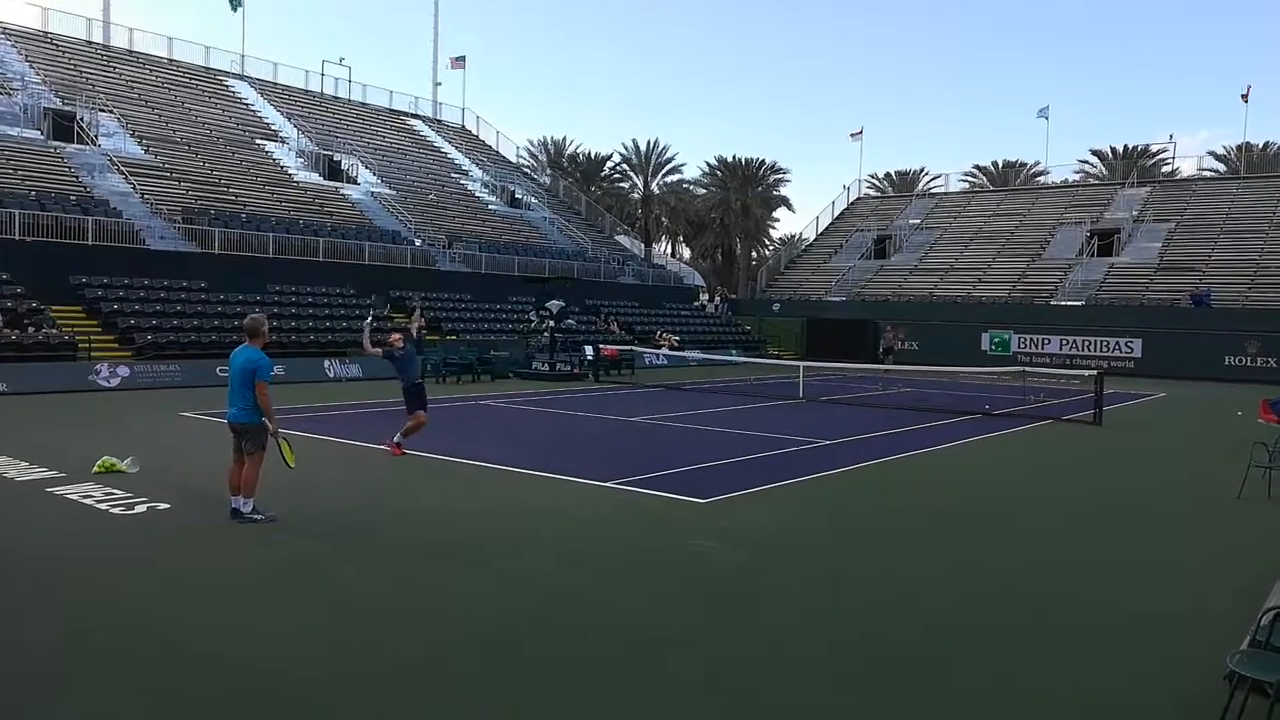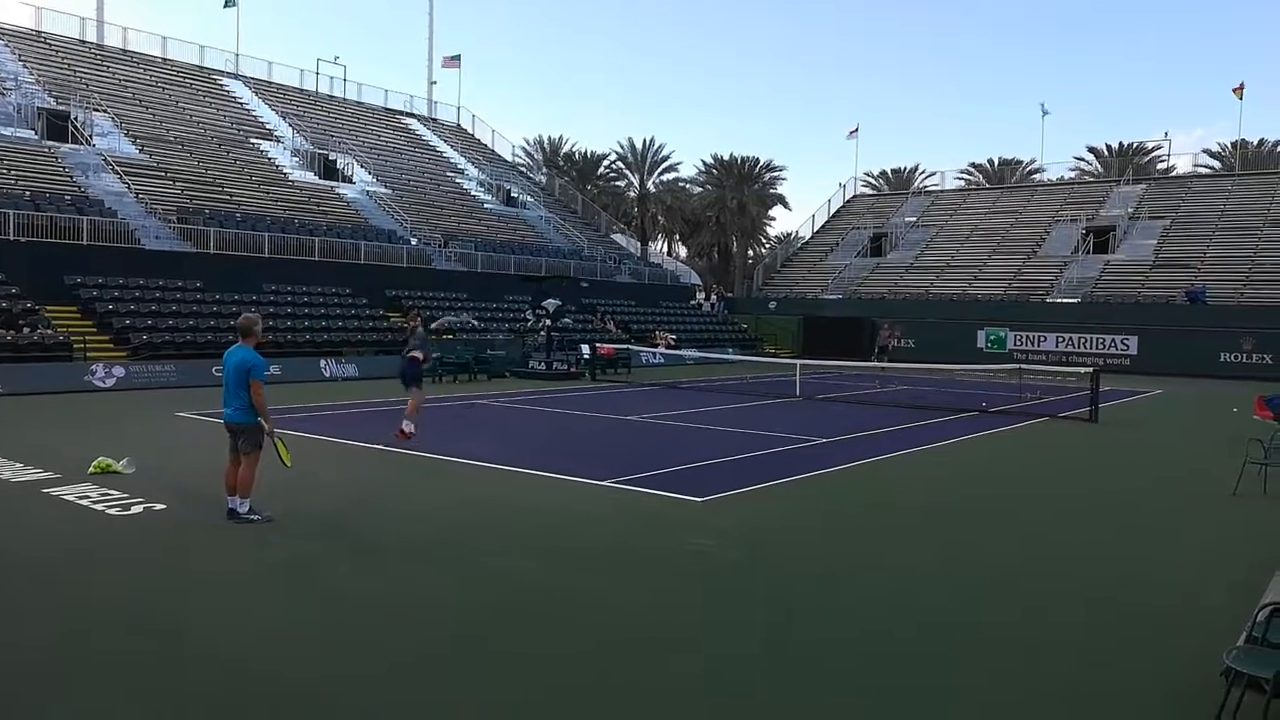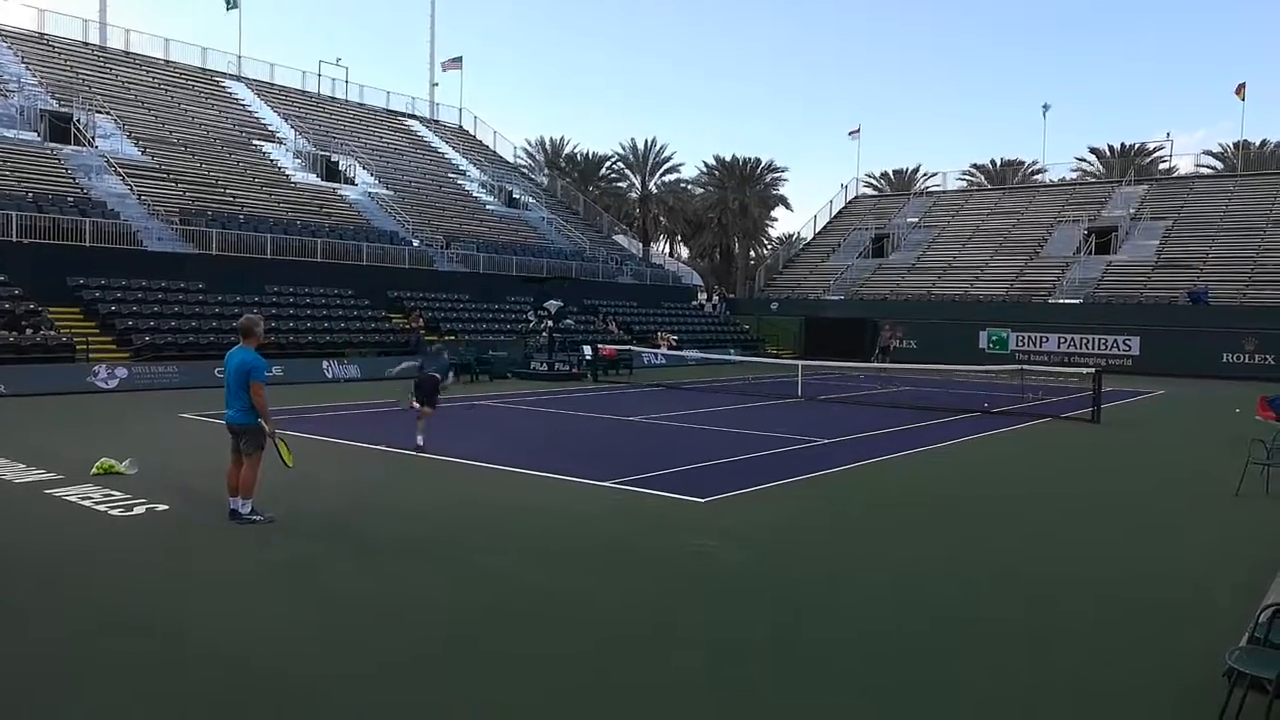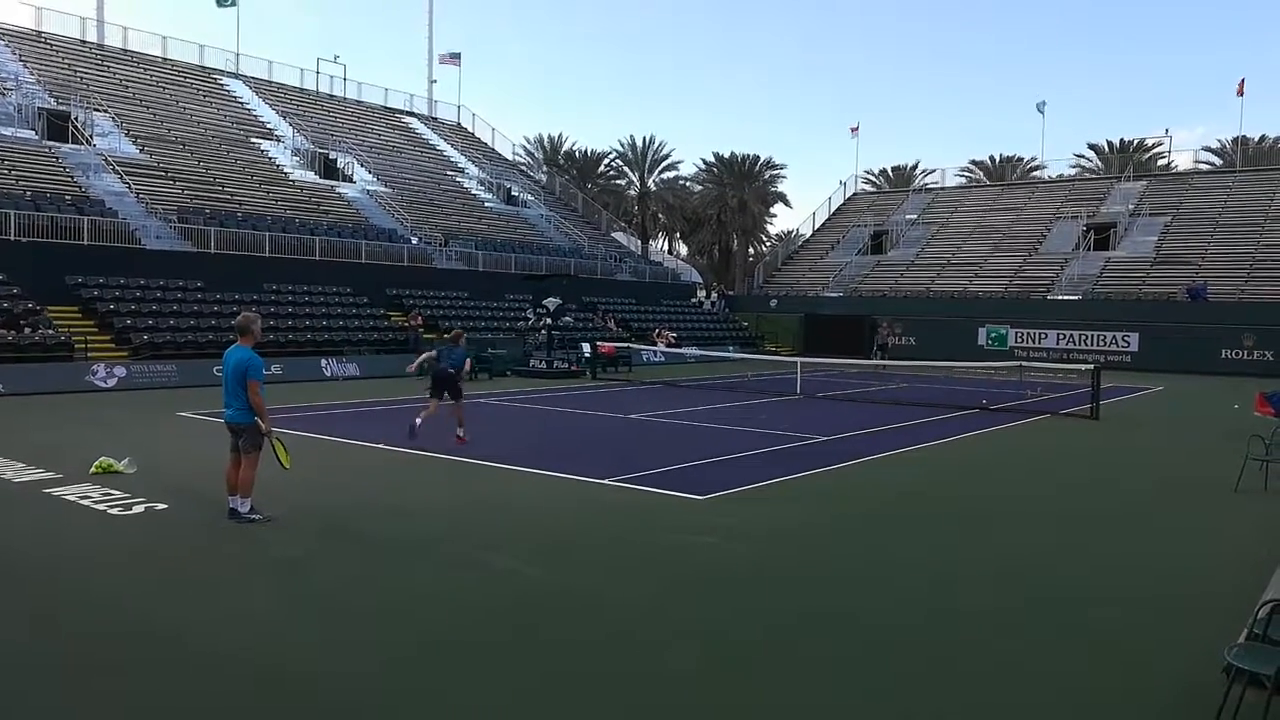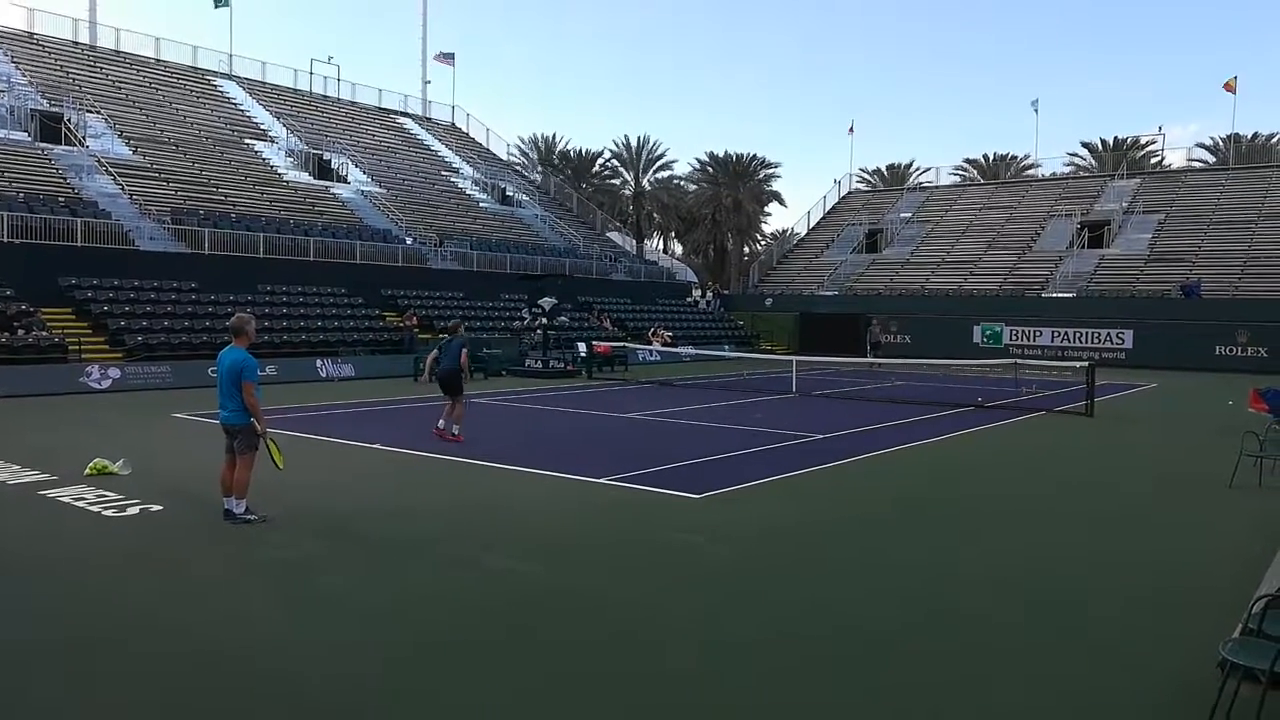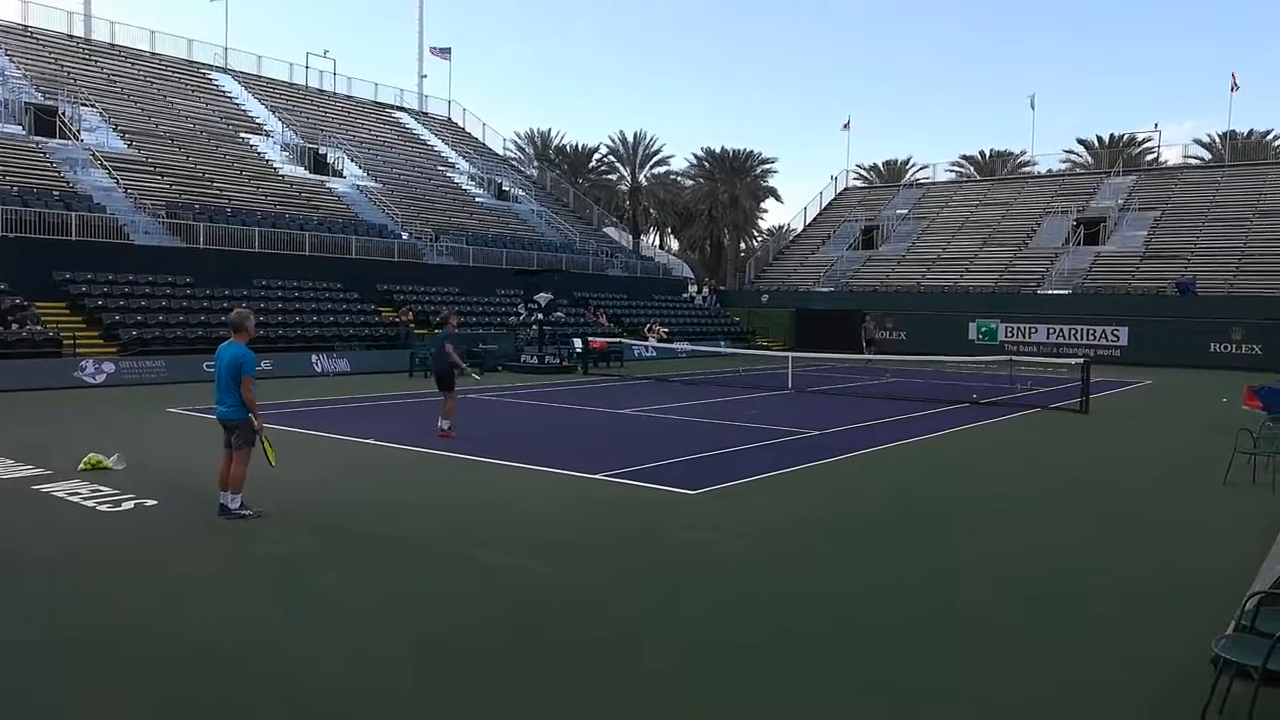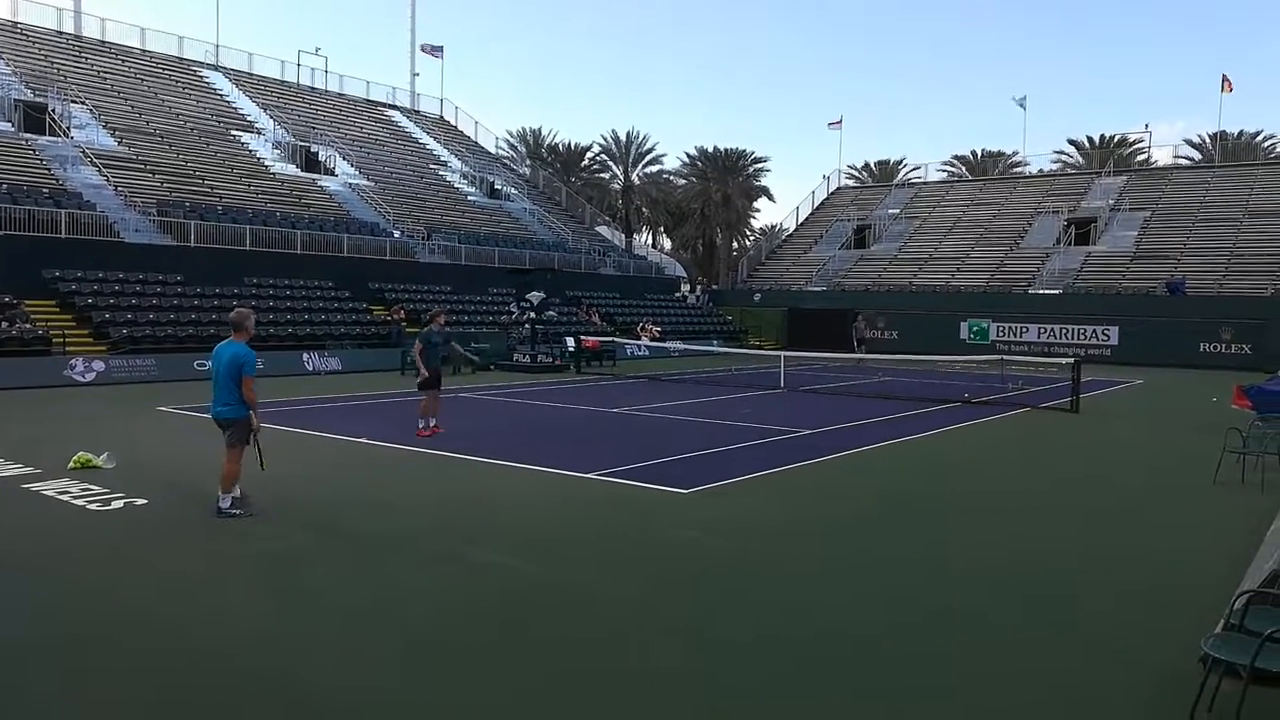
dt=0.3s
person 1, frame 1
left shoulder: (236, 353)
right shoulder: (261, 360)
right elbow: (262, 395)
right wrist: (272, 421)
left hip: (235, 416)
right hip: (252, 420)
left knee: (237, 462)
right knee: (252, 465)
left ankle: (236, 506)
right ankle: (247, 510)
person 1, frame 2
left shoulder: (229, 353)
right shoulder: (255, 360)
right elbow: (257, 395)
right wrist: (268, 421)
left hip: (231, 416)
right hip: (248, 420)
left knee: (234, 462)
right knee: (248, 464)
left ankle: (232, 507)
right ankle: (244, 511)
person 1, frame 3
left shoulder: (231, 355)
right shoulder: (255, 361)
right elbow: (257, 396)
right wrist: (268, 422)
left hip: (233, 417)
right hip: (249, 421)
left knee: (236, 463)
right knee: (250, 465)
left ankle: (234, 507)
right ankle: (246, 511)
person 1, frame 4
left shoulder: (229, 353)
right shoulder: (252, 359)
right elbow: (254, 396)
right wrist: (265, 421)
left hip: (232, 416)
right hip: (248, 419)
left knee: (235, 462)
right knee: (248, 465)
left ankle: (233, 506)
right ankle: (244, 510)
person 1, frame 5
left shoulder: (223, 355)
right shoulder: (247, 361)
right elbow: (249, 397)
right wrist: (261, 421)
left hip: (227, 418)
right hip: (243, 420)
left knee: (230, 464)
right knee: (244, 466)
left ankle: (229, 507)
right ankle: (240, 511)
person 1, frame 6
left shoulder: (221, 349)
right shoulder: (246, 355)
right elbow: (247, 392)
right wrist: (257, 417)
left hip: (224, 412)
right hip: (240, 415)
left knee: (228, 459)
right knee: (240, 461)
left ankle: (224, 502)
right ankle: (235, 506)
person 1, frame 7
left shoulder: (219, 348)
right shoulder: (246, 354)
right elbow: (248, 391)
right wrist: (255, 415)
left hip: (220, 411)
right hip: (236, 413)
left knee: (232, 457)
right knee: (233, 459)
left ankle: (233, 493)
right ankle: (225, 505)
